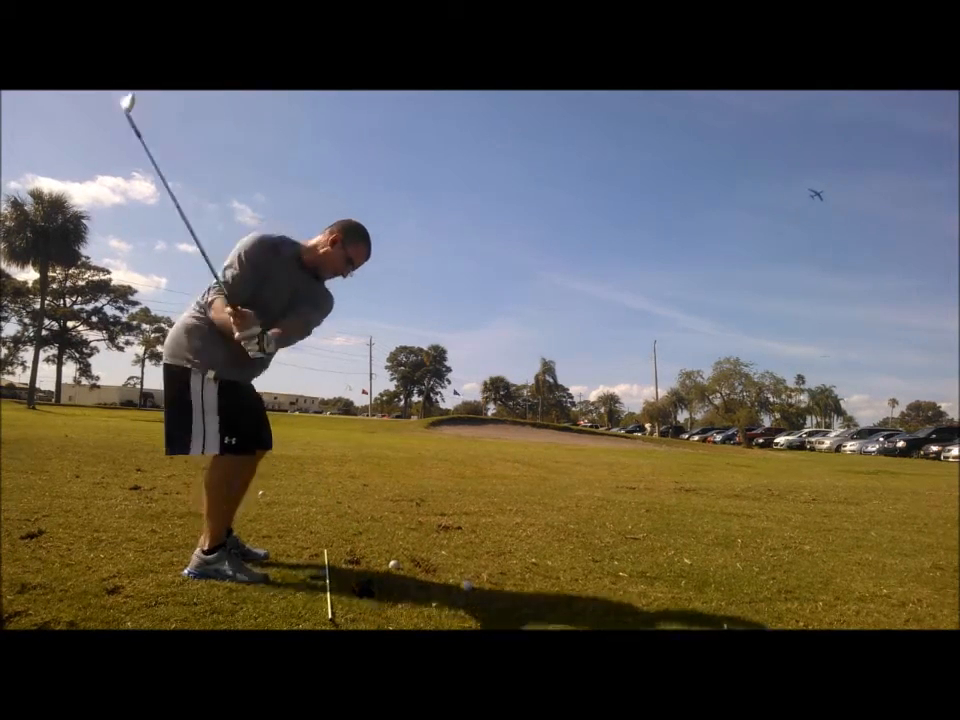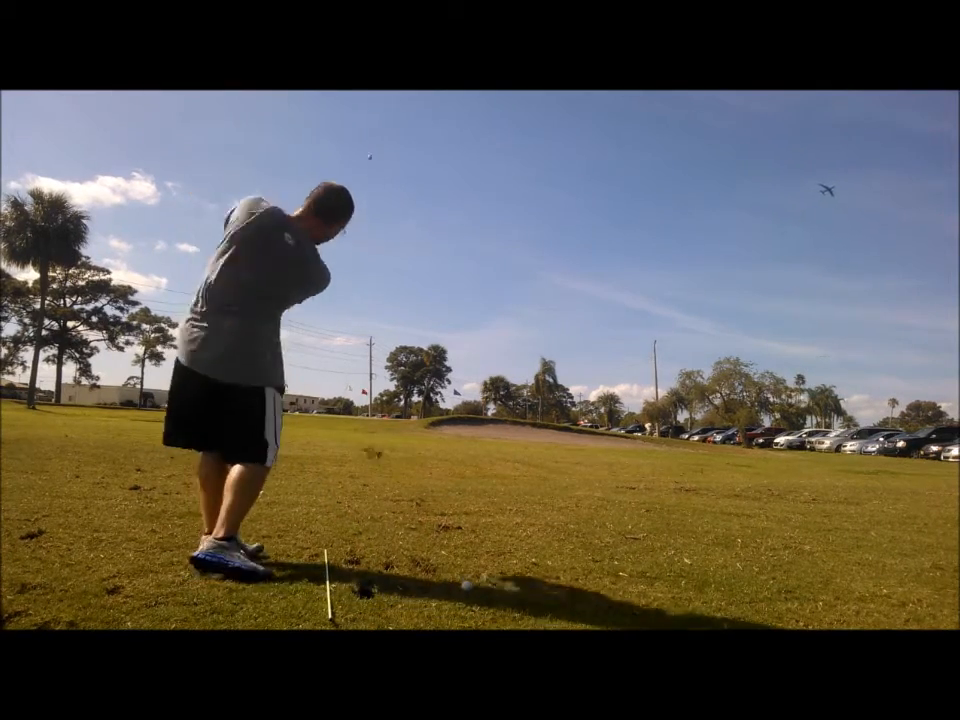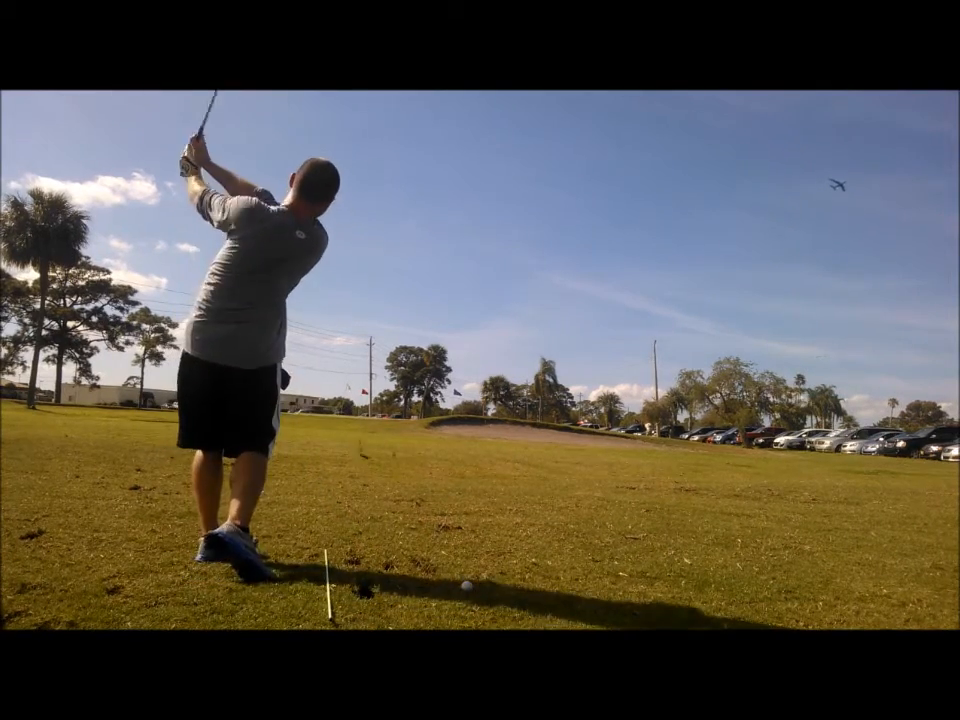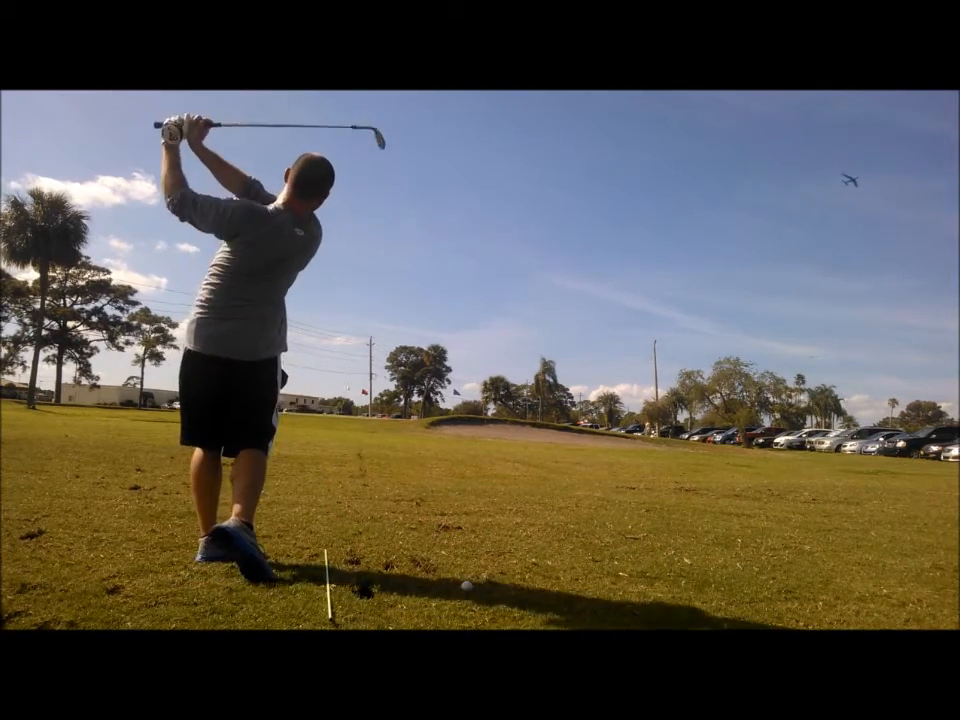
dt=0.3s
person 1, frame 1
left shoulder: (319, 298)
right shoulder: (266, 247)
left elbow: (294, 327)
right elbow: (219, 300)
left wrist: (269, 339)
right wrist: (237, 325)
left hip: (232, 369)
right hip: (197, 355)
left knee: (250, 450)
right knee: (230, 449)
left ankle: (220, 538)
right ankle: (210, 554)
person 1, frame 2
left shoulder: (254, 210)
right shoulder: (316, 273)
left hip: (195, 349)
right hip: (250, 365)
left knee: (212, 448)
right knee: (253, 457)
left ankle: (213, 535)
right ankle: (221, 541)
person 1, frame 3
left shoulder: (247, 214)
right shoulder: (316, 241)
left elbow: (204, 202)
left wrist: (193, 169)
right wrist: (208, 163)
left hip: (203, 345)
right hip: (256, 357)
left knee: (207, 445)
right knee: (253, 447)
left ankle: (210, 536)
right ankle: (235, 528)
person 1, frame 4
left shoulder: (250, 220)
right shoulder: (310, 235)
left elbow: (178, 199)
right elbow: (249, 187)
left wrist: (172, 144)
right wrist: (199, 146)
left hip: (205, 345)
right hip: (257, 353)
left knee: (206, 444)
right knee: (251, 444)
left ankle: (209, 537)
right ankle: (239, 524)
